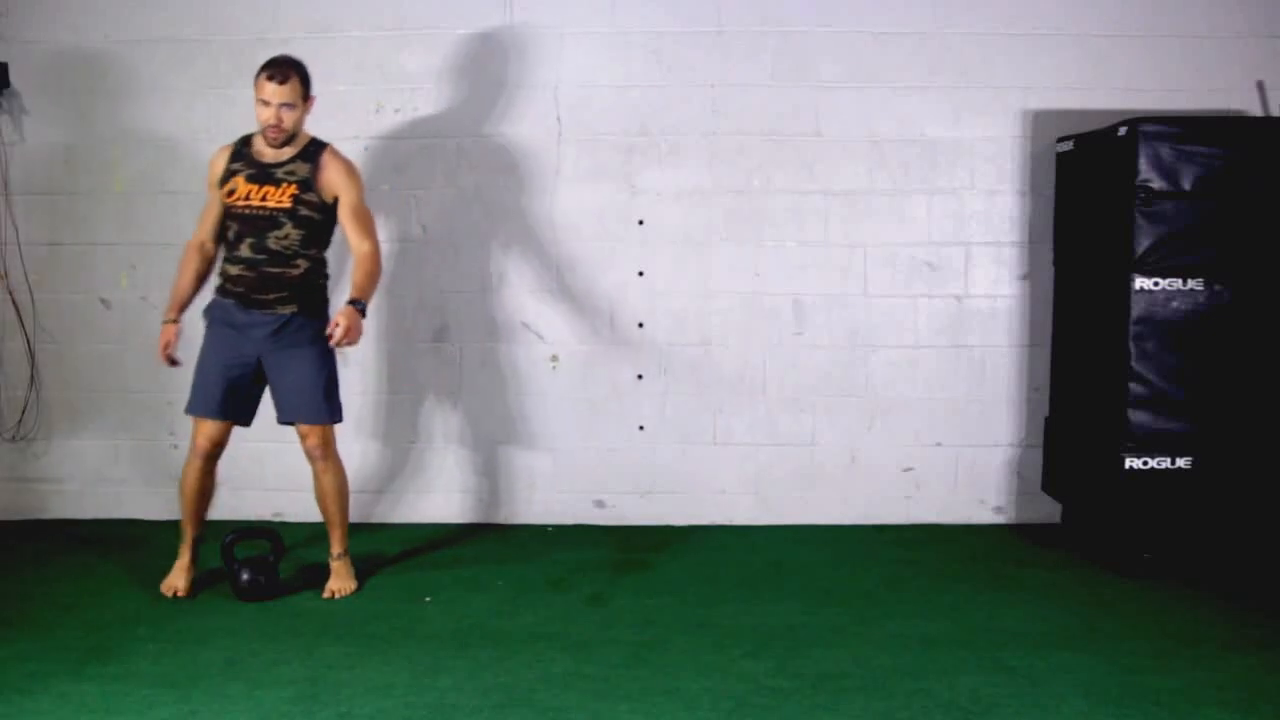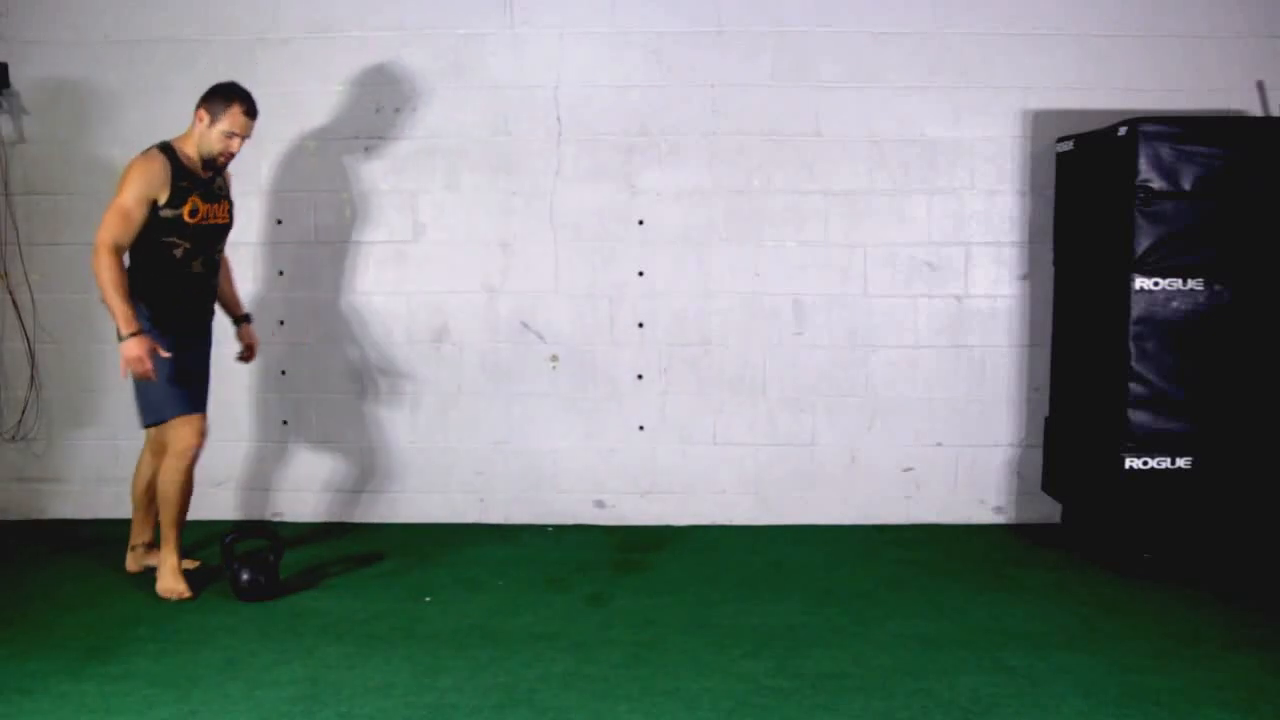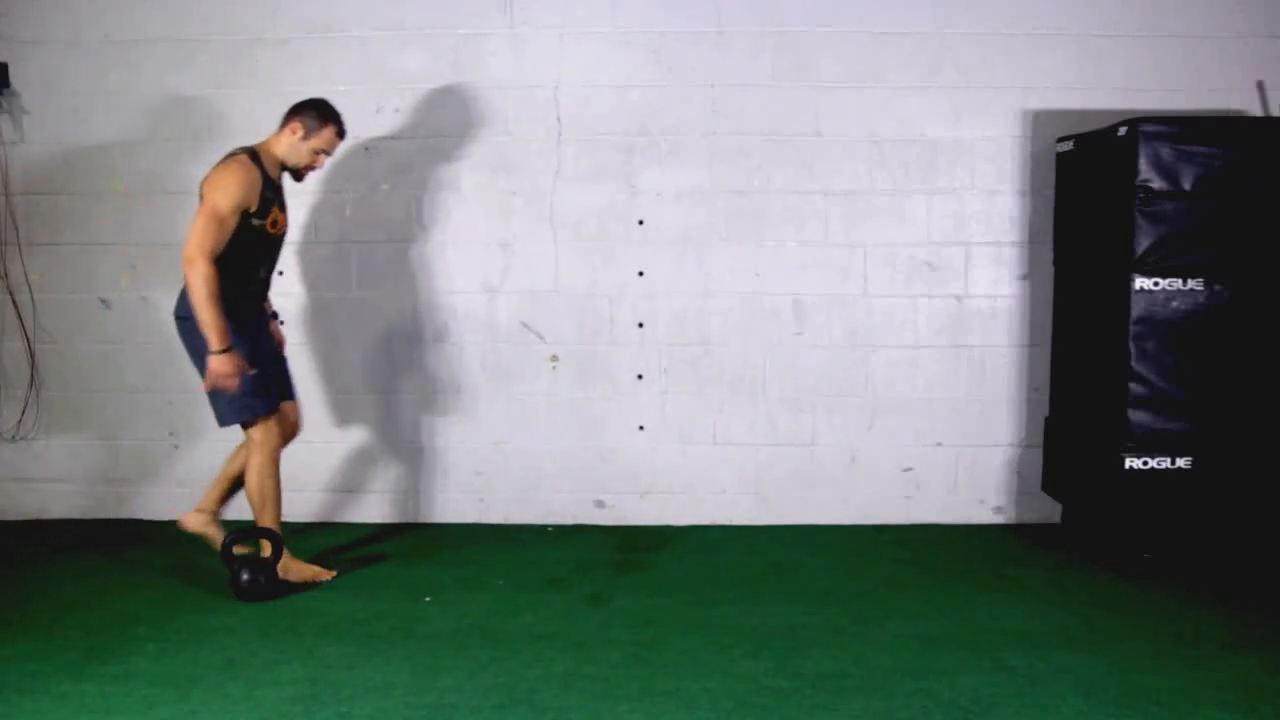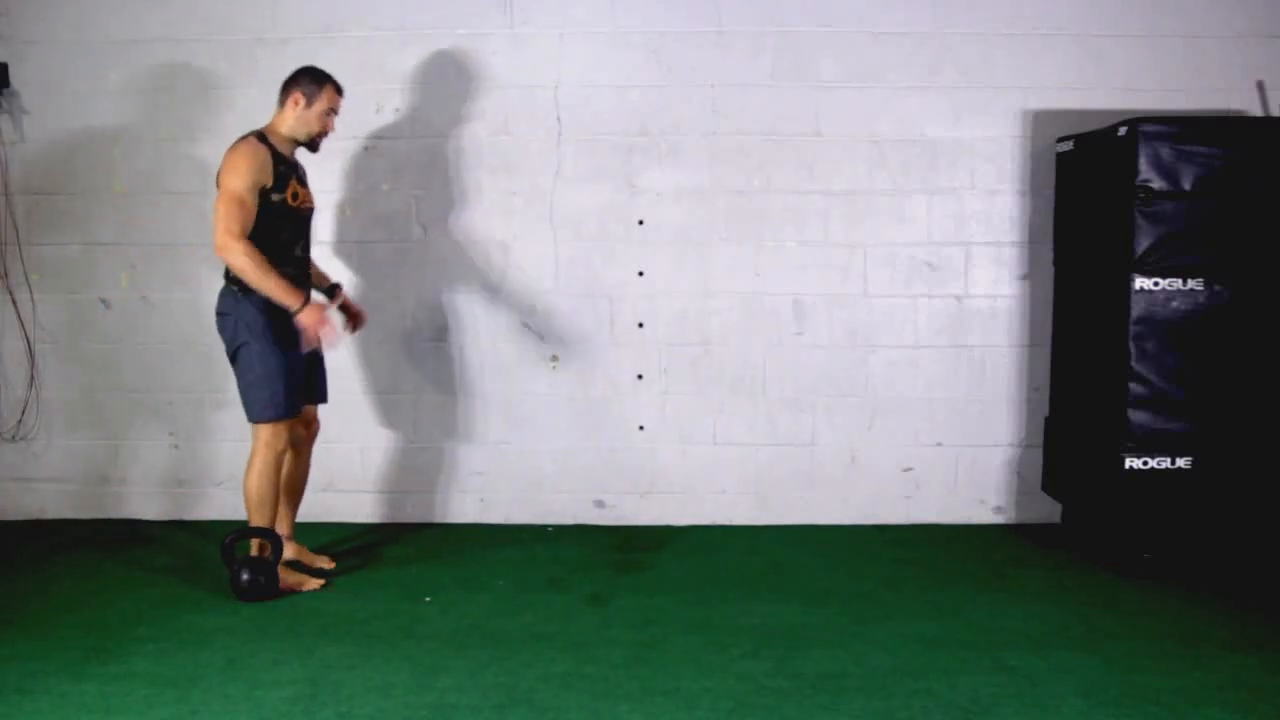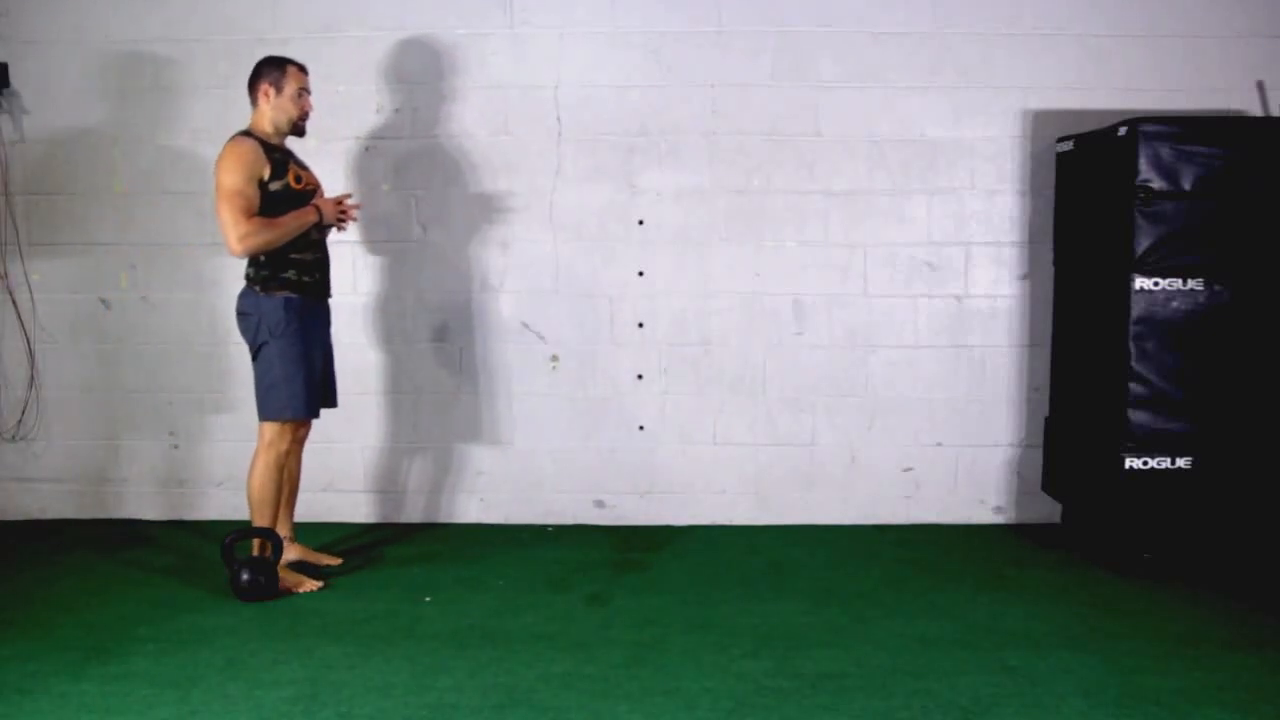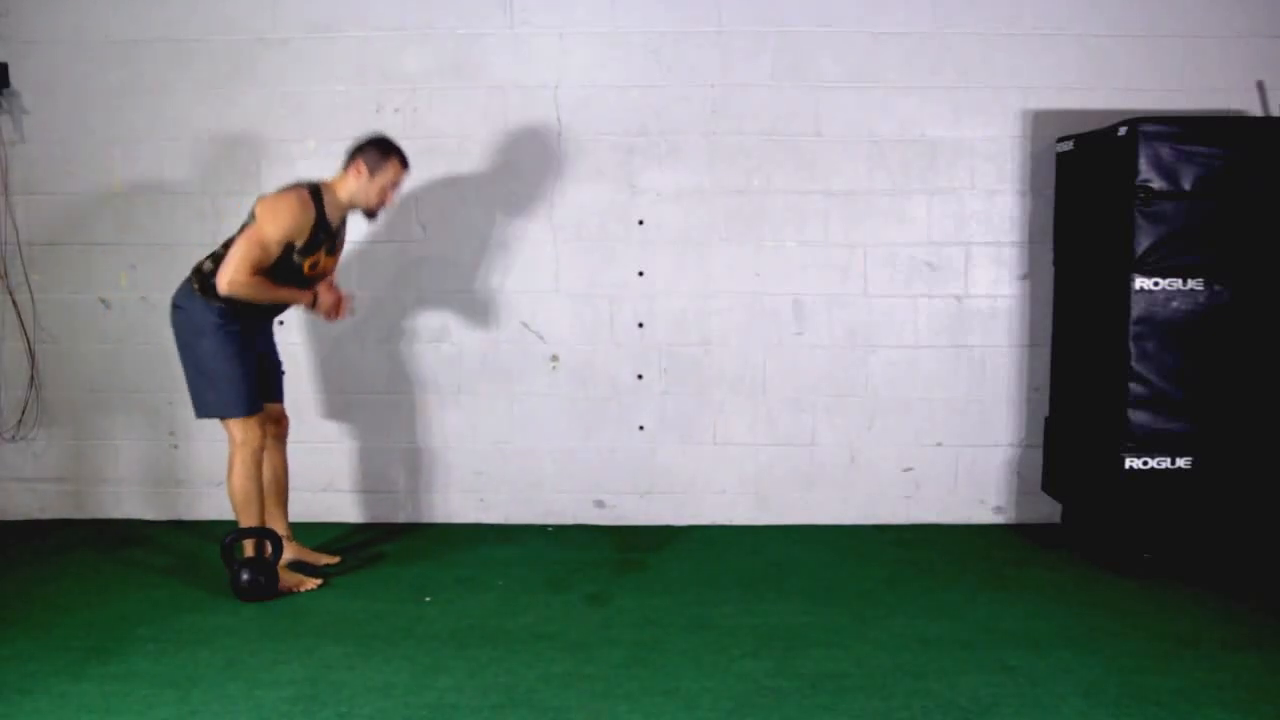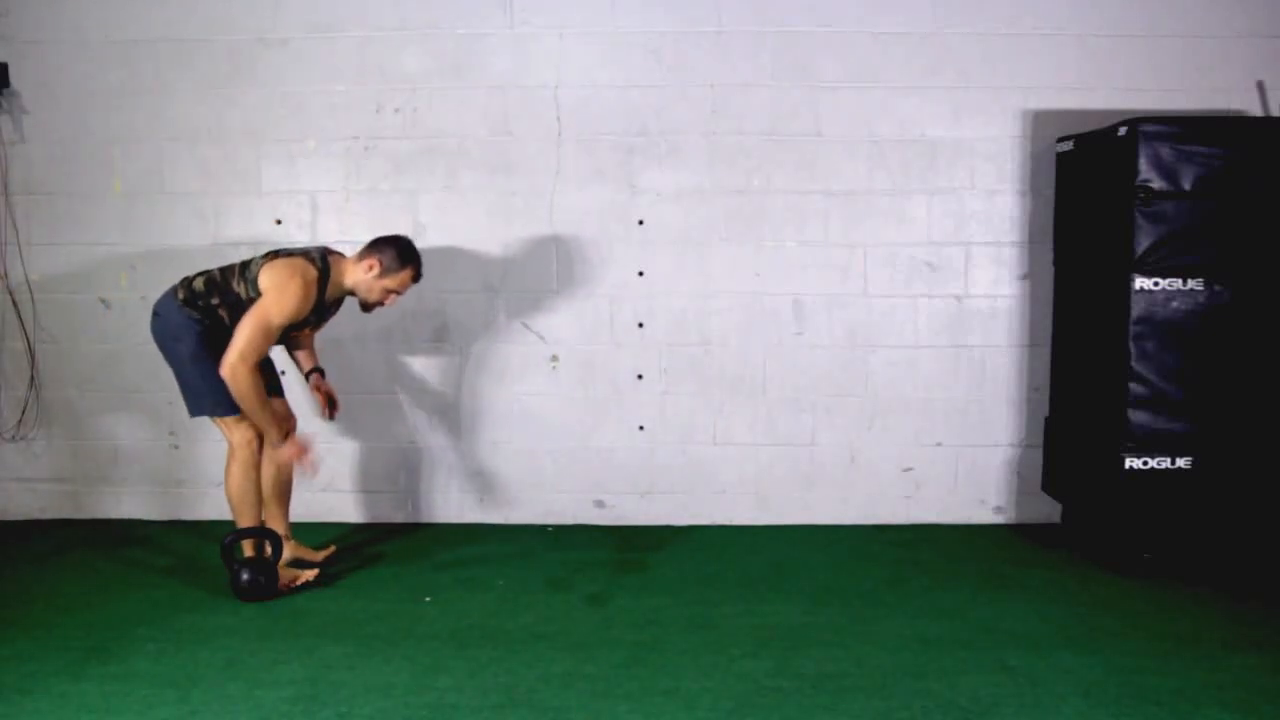
dt=0.7s
person 1, frame 1
left shoulder: (332, 168)
right shoulder: (227, 160)
left elbow: (366, 249)
right elbow: (203, 242)
left wrist: (355, 306)
right wrist: (173, 315)
left hip: (301, 324)
right hip: (231, 318)
left knee: (318, 446)
right knee: (204, 444)
left ankle: (340, 557)
right ankle: (188, 554)
person 1, frame 2
left shoulder: (219, 178)
right shoulder: (152, 170)
right elbow: (106, 252)
left wrist: (240, 318)
right wrist: (131, 332)
left hip: (193, 322)
right hip: (153, 323)
left knee: (167, 438)
right knee: (185, 436)
left ankle: (142, 546)
right ankle: (169, 559)
person 1, frame 3
left shoulder: (272, 180)
right shoulder: (239, 174)
right elbow: (197, 259)
left wrist: (267, 316)
right wrist: (218, 346)
left hip: (244, 316)
right hip: (216, 320)
left knee: (285, 423)
right knee: (264, 432)
left ankle: (206, 511)
right ankle: (276, 556)
person 1, frame 4
left shoulder: (290, 165)
right shoulder: (251, 155)
right elbow: (231, 244)
left wrist: (332, 294)
right wrist: (301, 303)
left hip: (286, 311)
right hip: (254, 313)
left knee: (304, 428)
right knee: (273, 436)
left ankle: (285, 543)
right ankle: (261, 562)
person 1, frame 5
left shoulder: (285, 157)
right shoulder: (243, 153)
right elbow: (242, 238)
left wrist: (329, 216)
right wrist: (315, 213)
left hip: (308, 305)
right hip: (277, 307)
left knee: (297, 432)
right knee: (277, 436)
left ankle: (285, 542)
right ankle: (260, 561)
person 1, frame 6
left shoulder: (337, 218)
right shoulder: (295, 208)
left elbow: (307, 279)
right elbow: (231, 280)
left wrist: (325, 298)
right wrist: (309, 299)
left hip: (245, 316)
right hip: (207, 311)
left knee: (274, 425)
right knee: (249, 435)
left ankle: (282, 544)
person 1, frame 7
left shoulder: (337, 279)
right shoulder: (298, 285)
left elbow: (298, 329)
right elbow: (234, 368)
left wrist: (314, 375)
right wrist: (279, 441)
left hip: (228, 323)
right hip: (186, 320)
left knee: (282, 426)
right knee: (247, 437)
left ankle: (281, 543)
